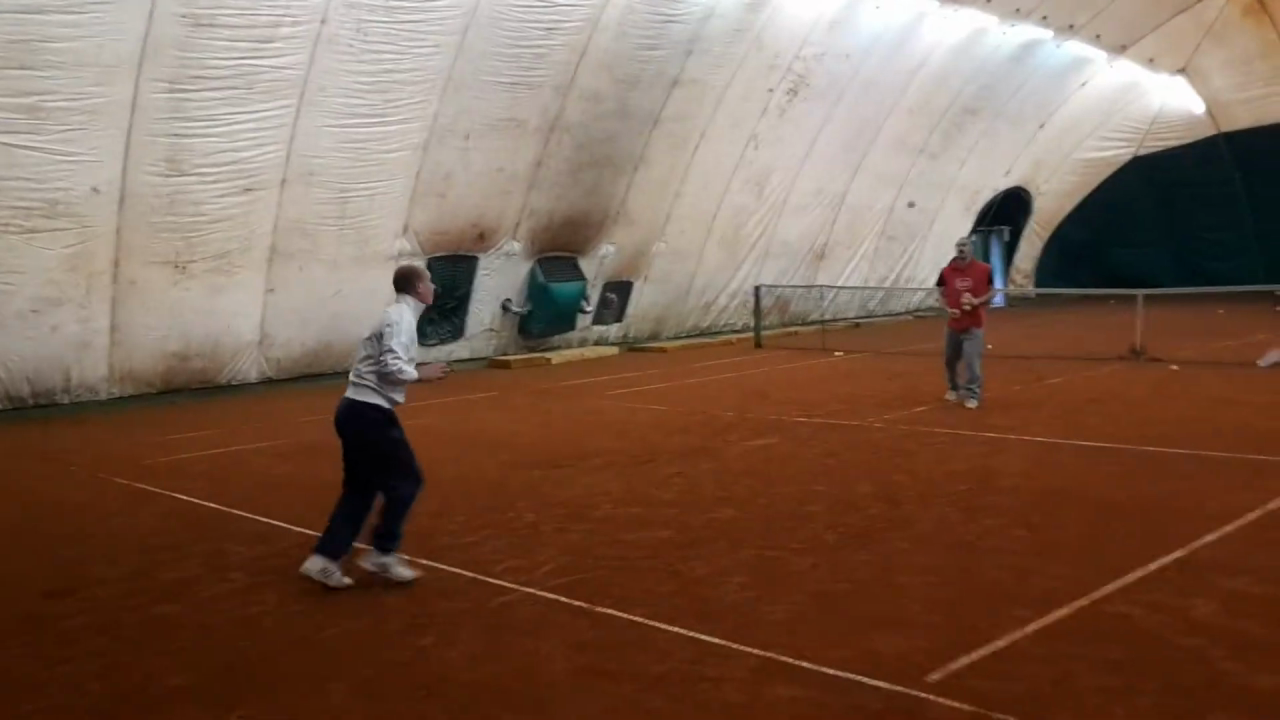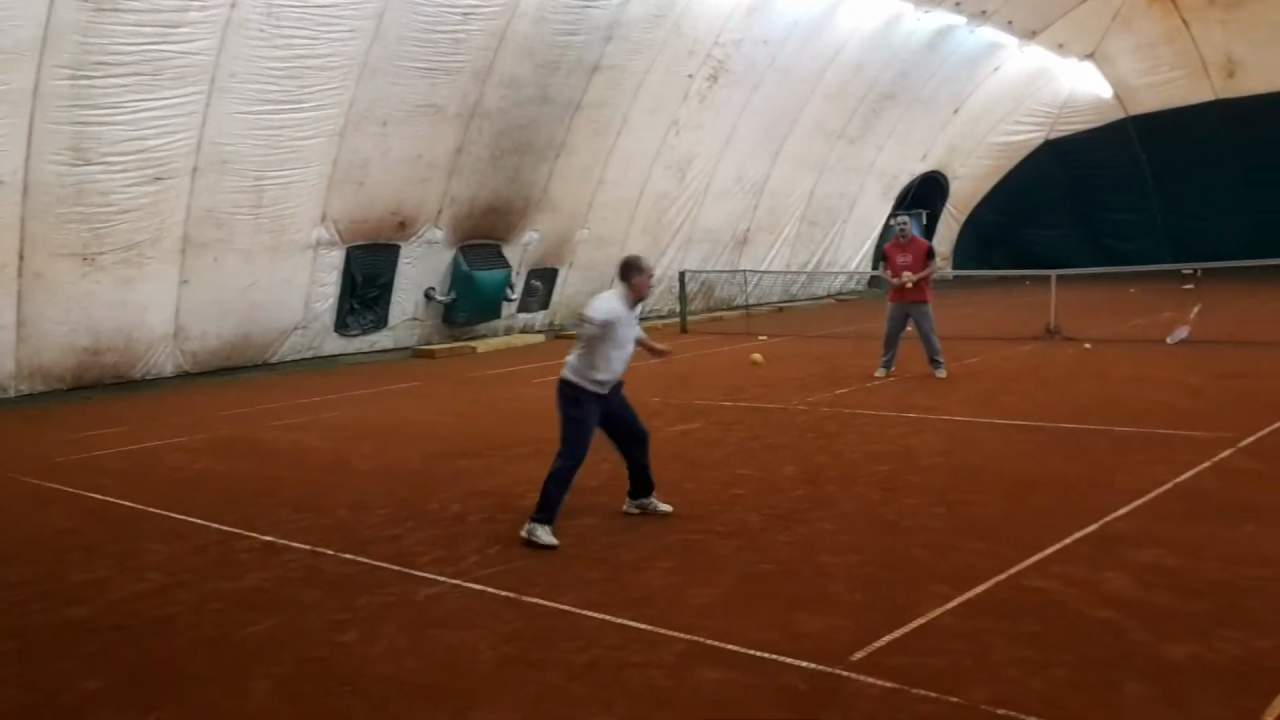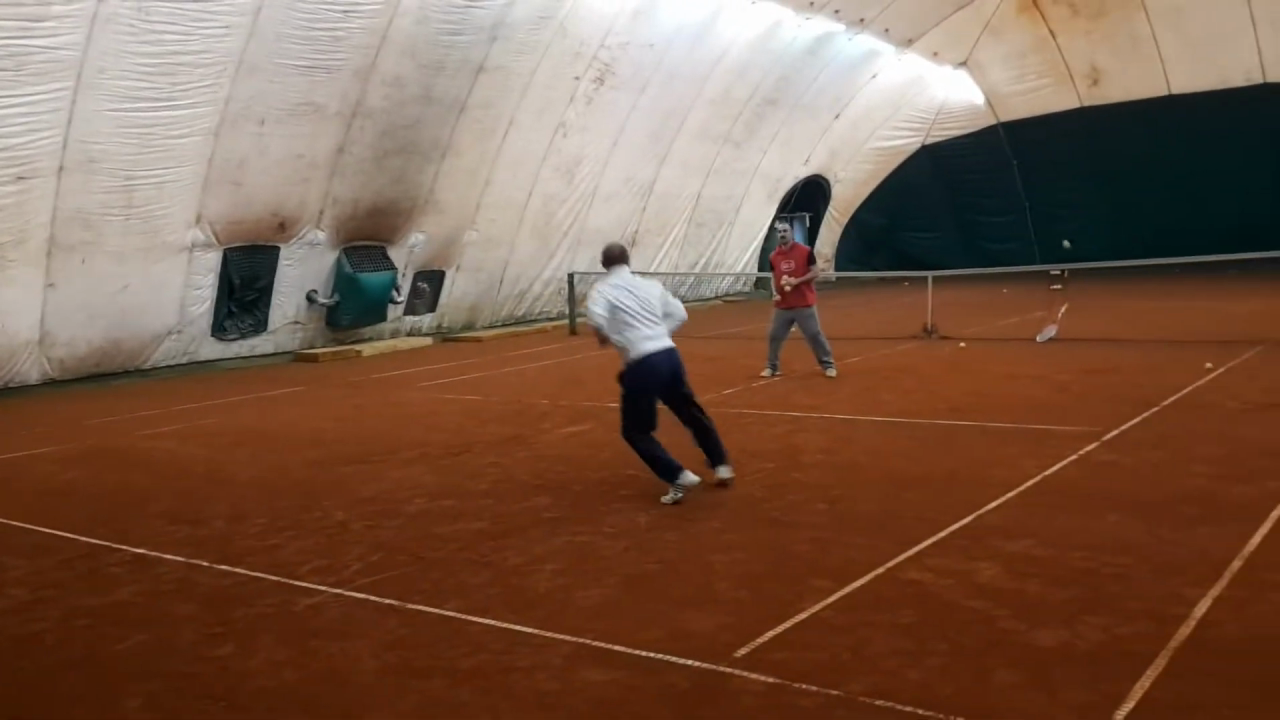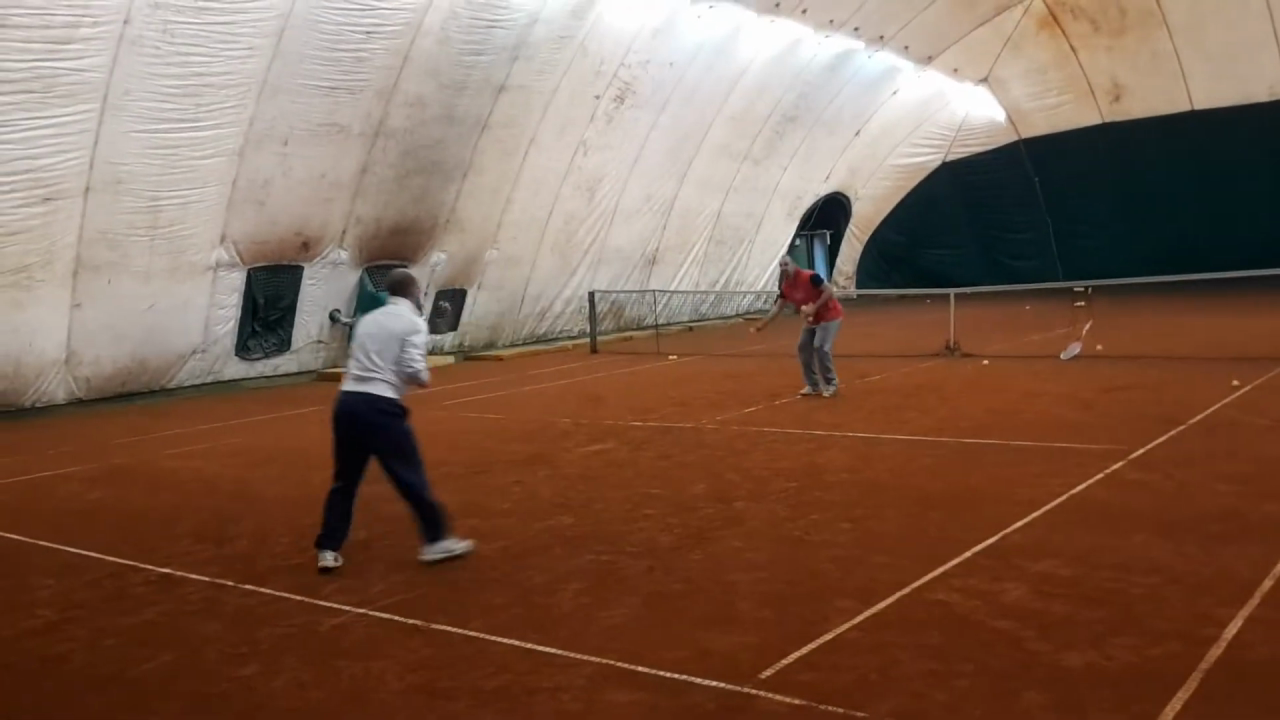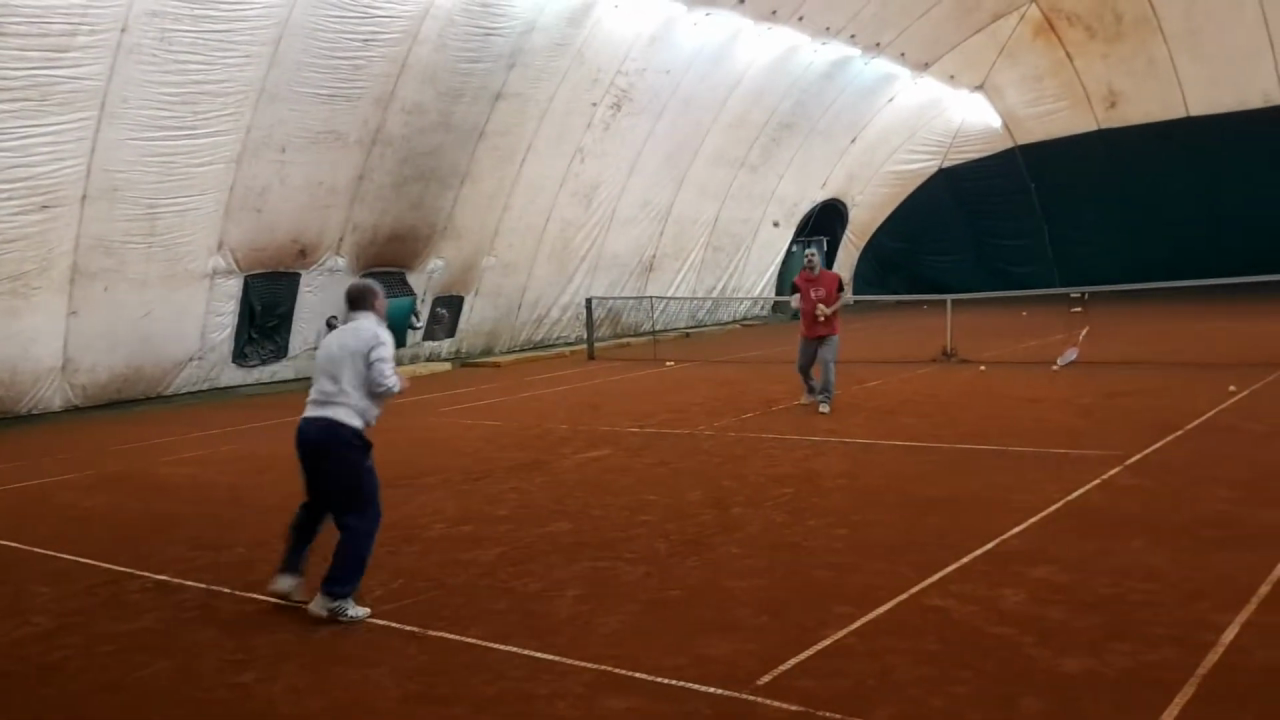
dt=1s
person 1, frame 1
left shoulder: (396, 316)
right shoulder: (401, 317)
right elbow: (392, 365)
left wrist: (418, 373)
right wrist: (421, 374)
left hip: (354, 408)
right hip: (370, 413)
left knee: (357, 489)
right knee: (406, 481)
left ankle: (325, 560)
right ankle: (381, 553)
person 1, frame 2
left shoulder: (631, 308)
right shoulder: (607, 305)
right elbow: (590, 322)
left wrist: (646, 342)
right wrist: (589, 332)
left hip: (607, 390)
right hip: (582, 393)
left knee: (636, 440)
right knee: (571, 457)
left ankle: (641, 498)
right ankle: (538, 524)
person 1, frame 3
left shoulder: (600, 291)
right shoulder: (650, 285)
left elbow: (597, 321)
right elbow: (679, 314)
left wrist: (606, 338)
left hip: (641, 366)
right hip: (670, 358)
left knee: (635, 432)
right knee: (692, 414)
left ankle: (680, 479)
right ankle: (721, 467)
person 1, frame 4
left shoulder: (366, 320)
right shoulder: (414, 323)
right elbow: (413, 368)
right wrist: (423, 379)
left hip: (347, 402)
right hip: (380, 406)
left knee: (345, 481)
right knee: (410, 478)
left ankle: (328, 550)
right ankle: (438, 541)
person 1, frame 5
left shoulder: (332, 338)
right shoulder: (378, 335)
right elbow: (383, 384)
left wrist: (383, 385)
right wrist: (396, 385)
left hip: (310, 428)
right hip: (341, 434)
left knee: (315, 506)
right knee: (362, 518)
left ankle: (288, 575)
right ankle: (332, 599)
